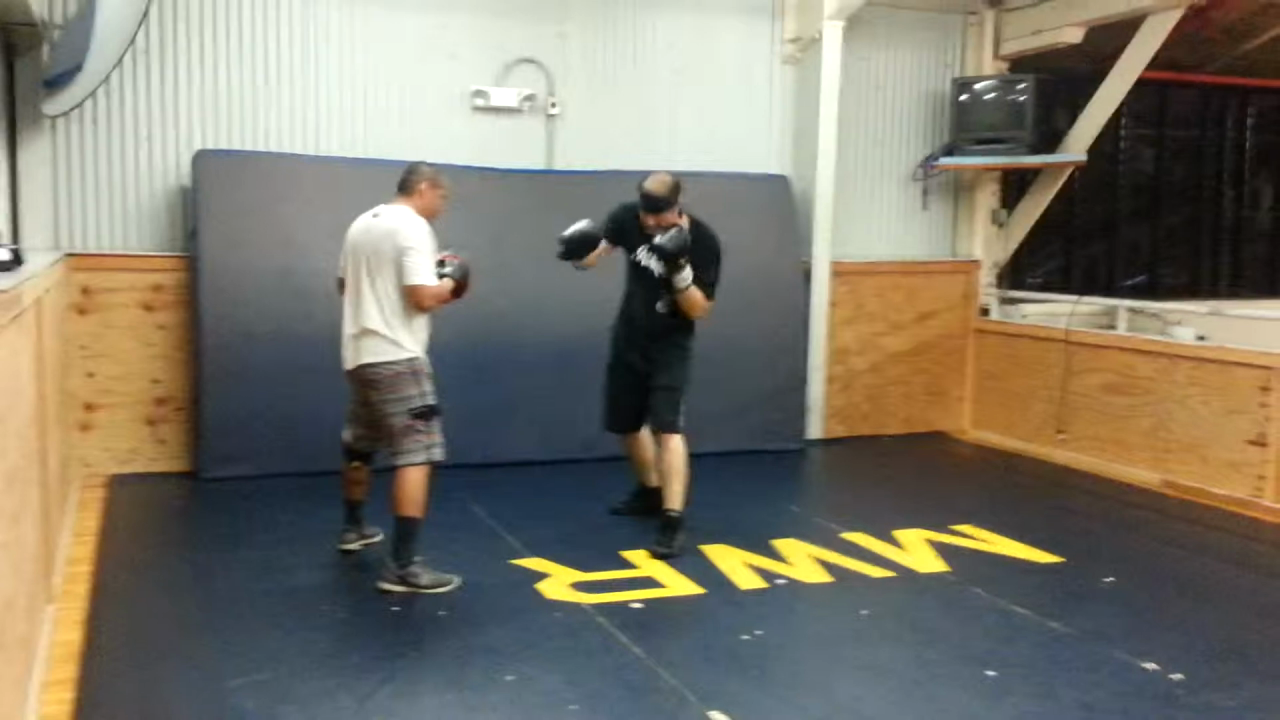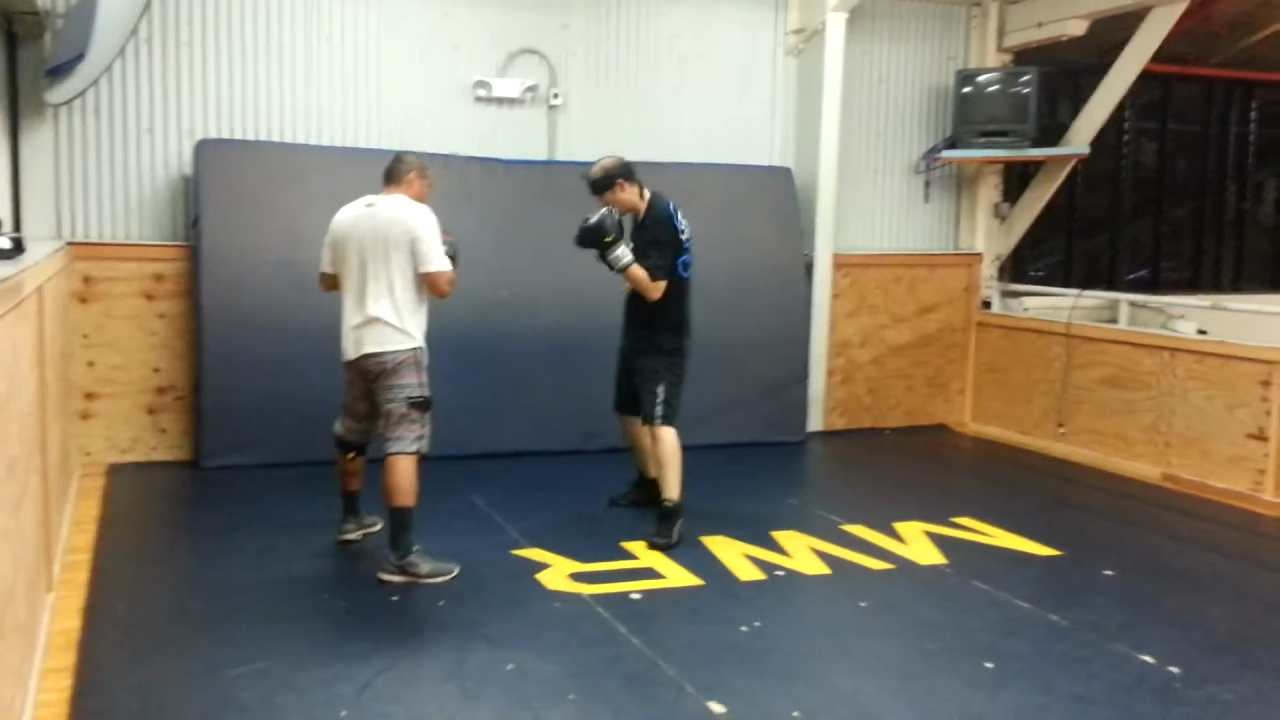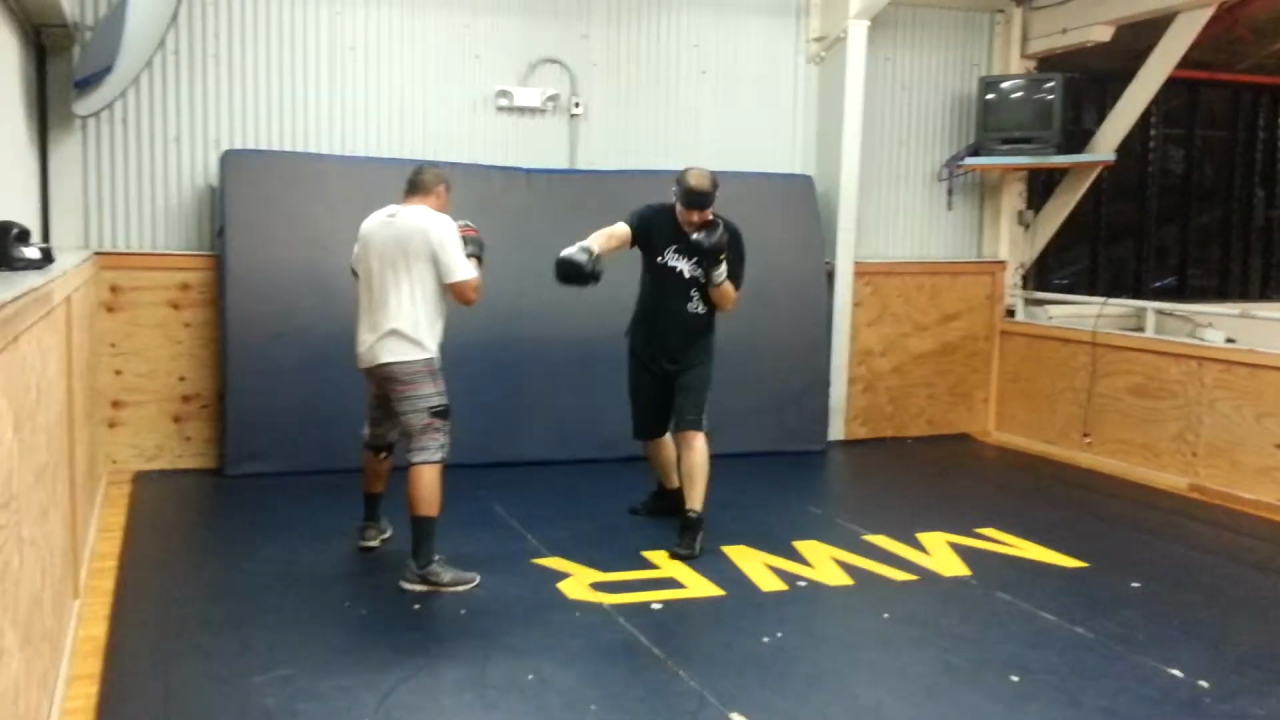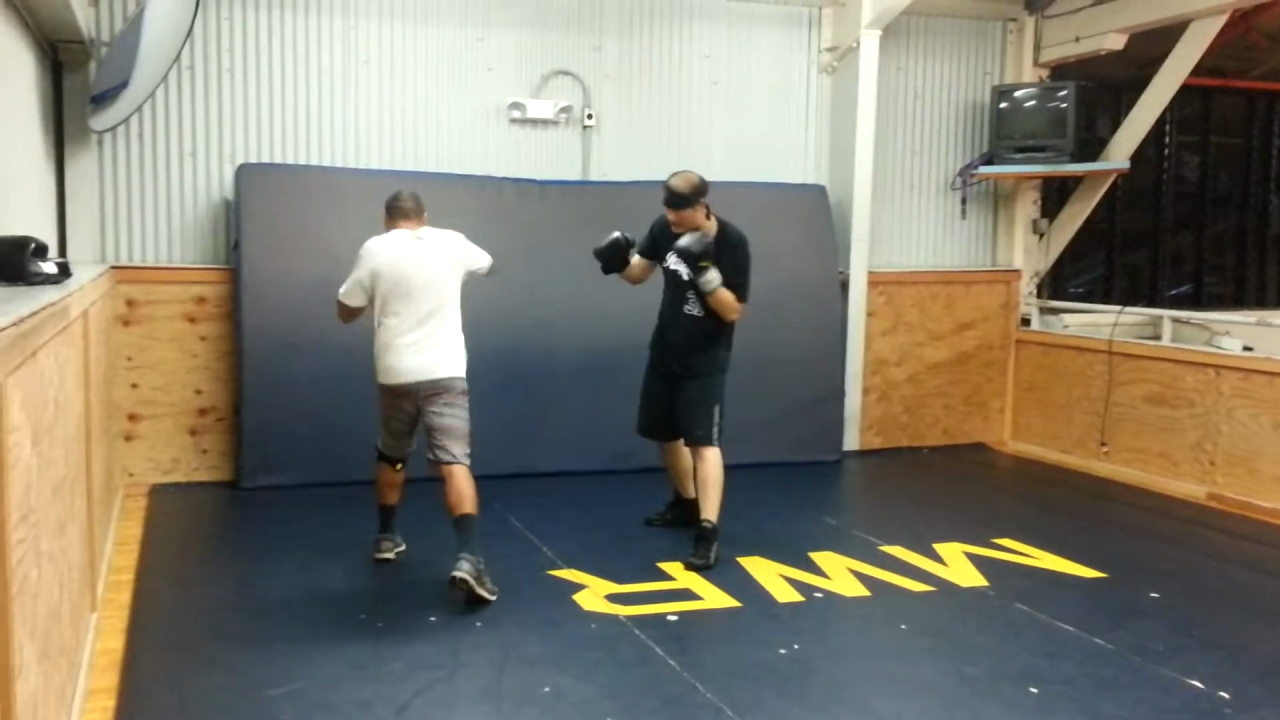
dt=0.5s
person 1, frame 1
left shoulder: (363, 223)
right shoulder: (411, 226)
left elbow: (345, 284)
right elbow: (423, 298)
right wrist: (450, 281)
left hip: (360, 355)
right hip: (396, 359)
left knee: (359, 445)
right knee: (417, 454)
left ankle: (353, 528)
right ankle: (402, 566)
person 1, frame 2
left shoulder: (345, 216)
right shoulder: (416, 215)
left elbow: (328, 281)
right elbow: (442, 286)
right wrist: (444, 256)
left hip: (357, 346)
right hip: (398, 347)
left knee: (353, 436)
right knee: (404, 445)
left ankle: (352, 518)
right ankle: (401, 556)
person 1, frame 3
left shoulder: (371, 224)
right shoulder: (438, 225)
right elbow: (468, 294)
right wrist: (472, 255)
left hip: (373, 352)
right hip: (411, 356)
left knee: (379, 440)
right knee: (427, 453)
left ankle: (371, 524)
right ankle: (422, 565)
person 1, frame 4
left shoulder: (376, 250)
right shoulder: (454, 243)
left elbow: (345, 312)
right elbow: (487, 265)
left hip: (396, 374)
right hip: (447, 372)
left knee: (391, 455)
right knee: (454, 463)
left ankle: (386, 537)
right ankle: (469, 558)
person 2, frame 1
left shoulder: (703, 240)
right shoulder: (629, 216)
left elbow: (699, 311)
right elbow: (591, 253)
left wrist: (679, 268)
right wrist: (578, 243)
left hip: (669, 349)
right hip: (628, 343)
left knee: (668, 430)
right knee: (627, 425)
left ankle: (673, 521)
right ankle: (650, 491)
person 2, frame 2
left shoulder: (660, 218)
right shoulder: (635, 214)
left elbow: (654, 288)
left wrist: (615, 246)
right wrist: (605, 243)
left hip: (663, 340)
right hip: (638, 333)
left knee: (658, 420)
right knee: (629, 412)
left ankle: (671, 511)
right ankle: (650, 483)
person 2, frame 3
left shoulder: (728, 235)
right shoulder: (654, 217)
left elbow: (728, 303)
right elbow: (615, 233)
left wrist: (715, 263)
right wrist: (584, 252)
left hip: (692, 353)
right hip: (647, 346)
left knee: (690, 430)
right knee: (650, 431)
left ankle: (693, 521)
right ankle: (670, 493)
person 2, frame 4
left shoulder: (732, 242)
right shoulder: (664, 229)
left elbow: (732, 312)
right elbow: (636, 274)
left wrist: (705, 270)
right wrist: (619, 258)
left hip: (704, 360)
right hip: (665, 351)
left knee: (704, 441)
right knee: (665, 433)
left ankle: (708, 531)
right ankle: (686, 504)
